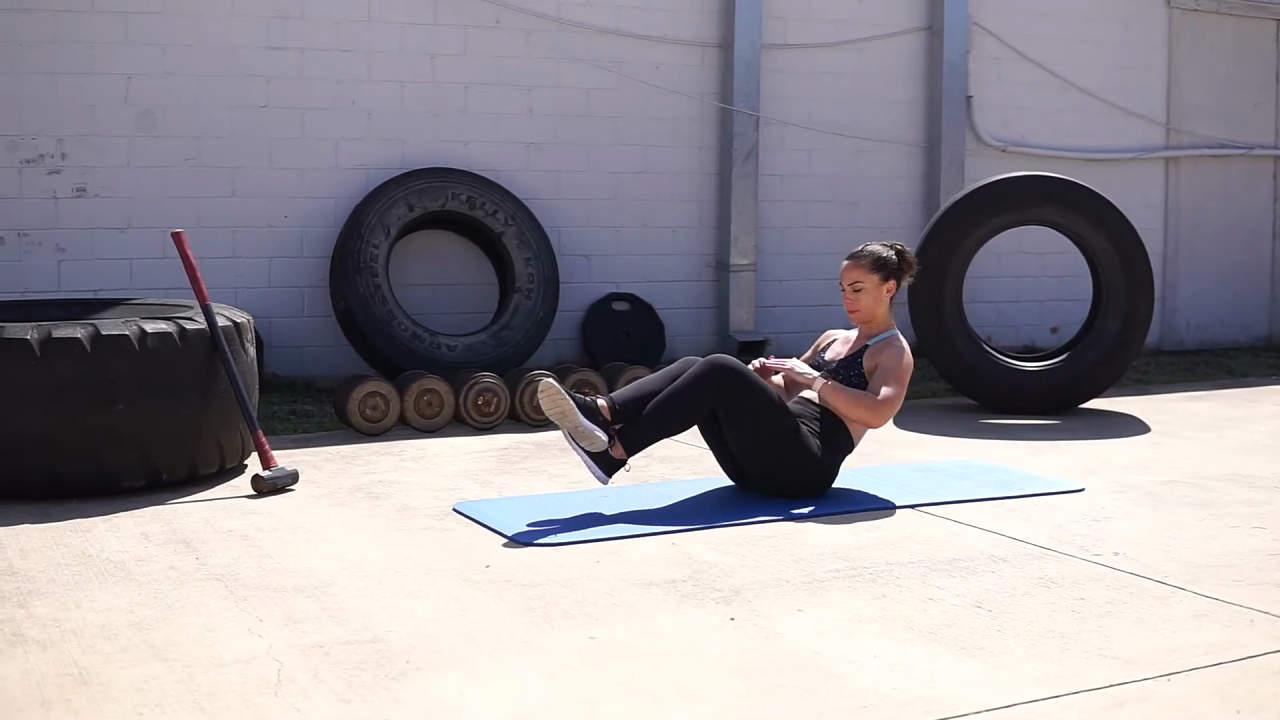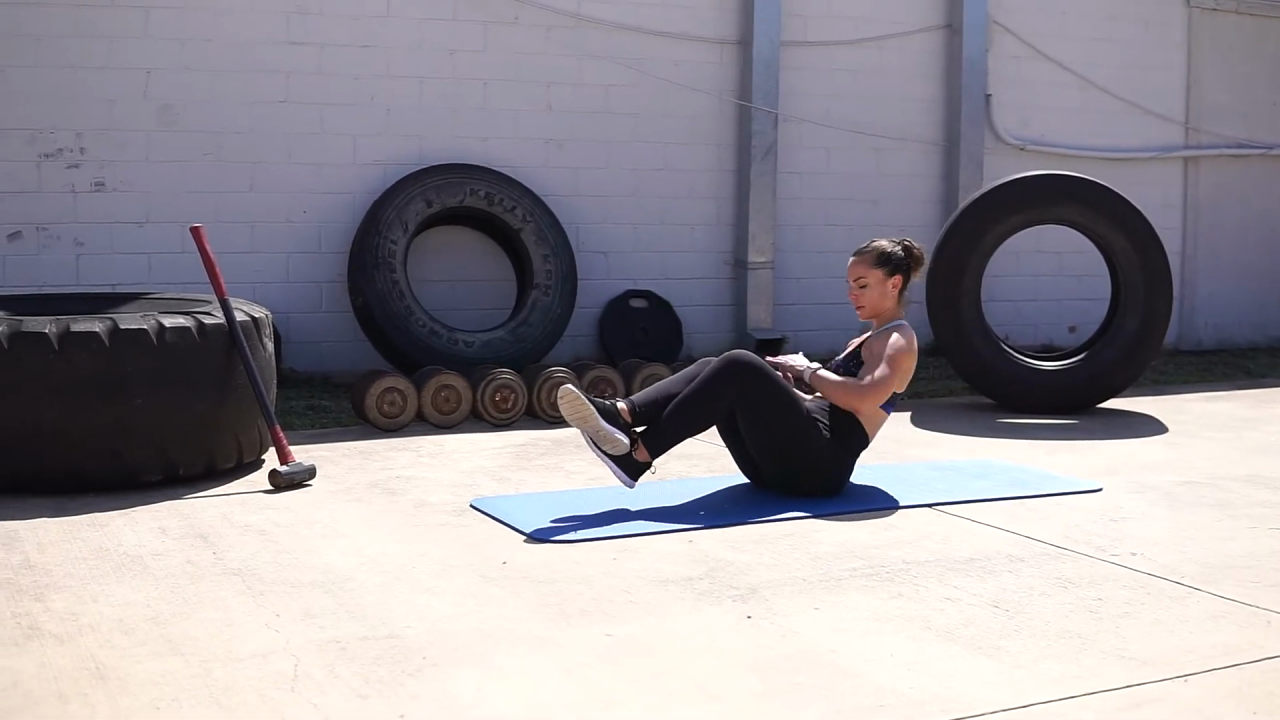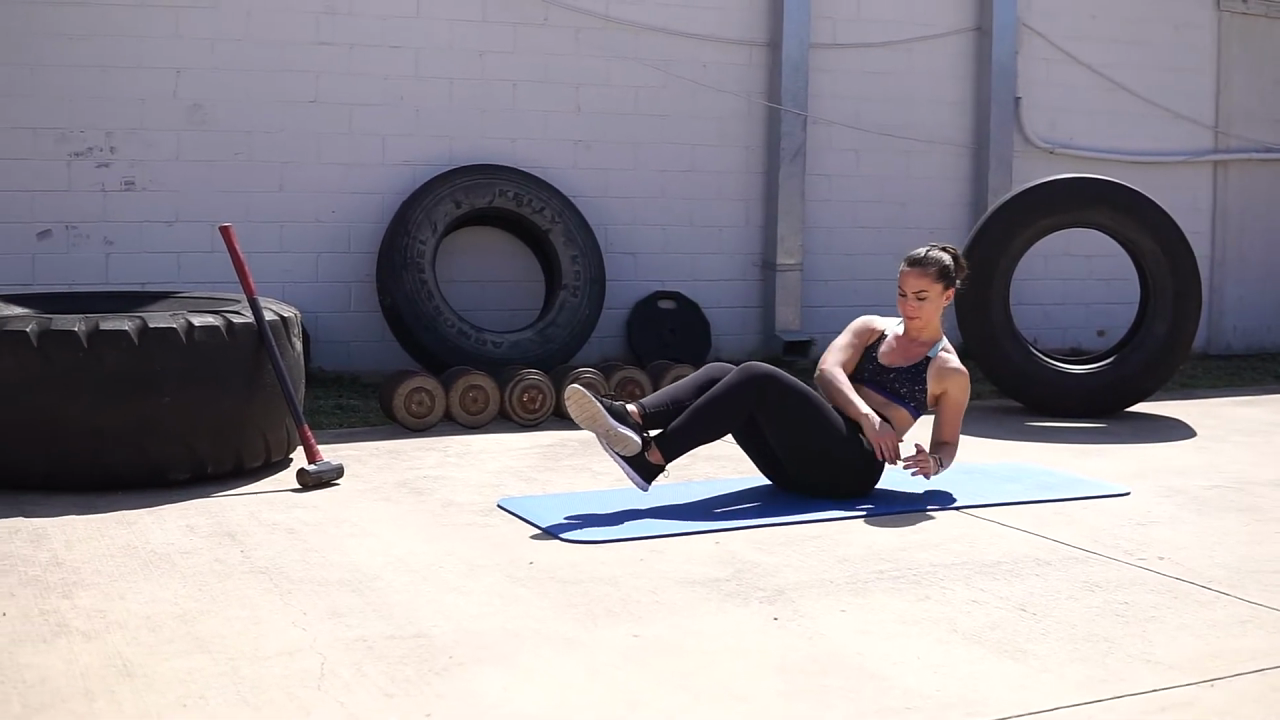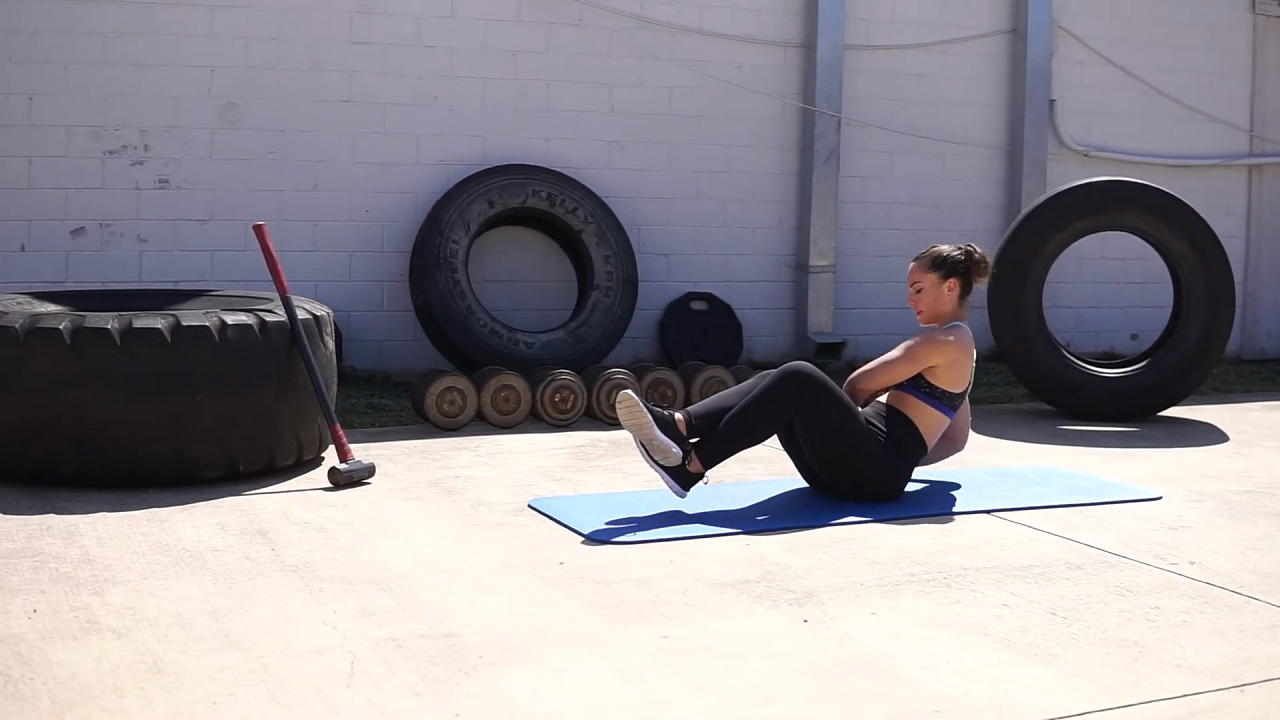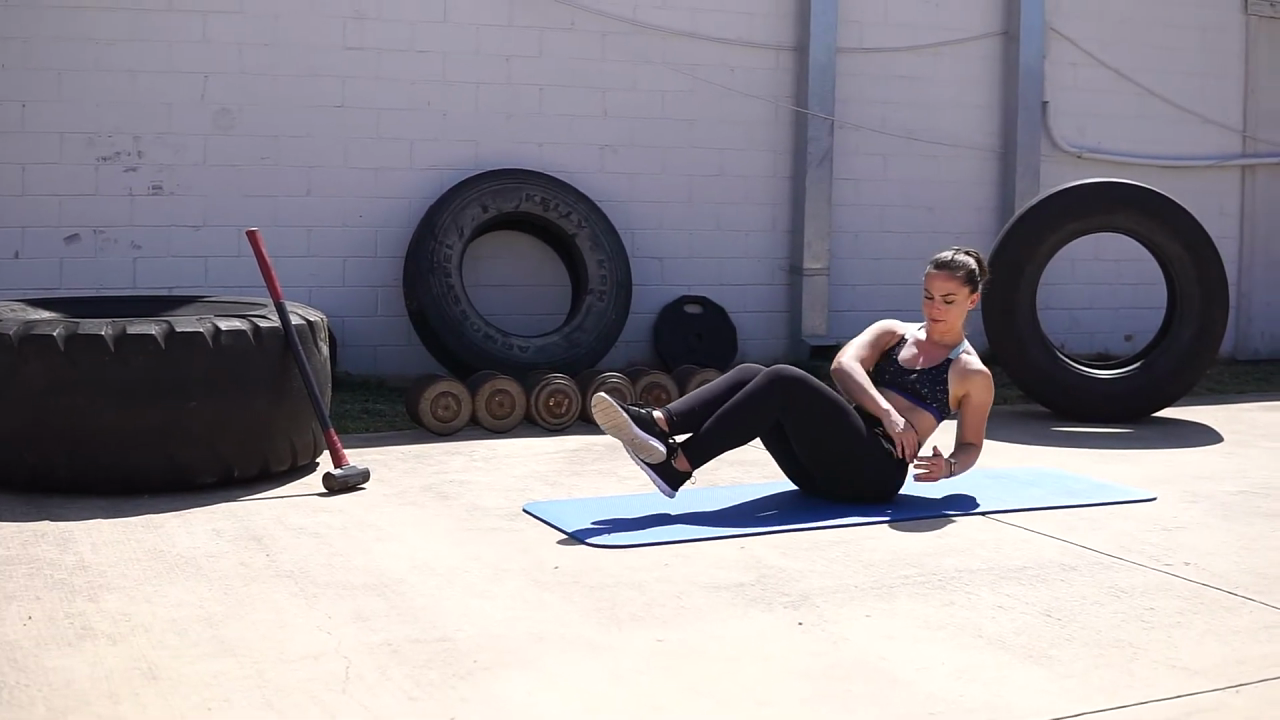
dt=0.5s
person 1, frame 1
left shoulder: (894, 352)
right shoulder: (836, 339)
left elbow: (878, 413)
right elbow: (790, 388)
left wrist: (813, 380)
right wrist: (774, 376)
left hip: (803, 466)
right hip: (762, 463)
left knee: (721, 371)
right knee: (691, 368)
left ankle: (614, 451)
right ankle: (599, 411)
person 1, frame 2
left shoulder: (898, 341)
right shoulder: (867, 341)
left elbow: (865, 397)
left wrist: (810, 371)
right wrist: (787, 383)
left hip: (819, 465)
right hip: (778, 462)
left knee: (739, 365)
right knee: (710, 368)
left ankle: (637, 453)
right ankle: (620, 414)
person 1, frame 3
left shoulder: (950, 372)
right shoulder: (873, 328)
left elbow: (946, 447)
right elbow: (829, 370)
left wrist: (930, 462)
right wrist: (869, 417)
left hip: (849, 465)
right hip: (804, 464)
left knee: (757, 379)
right knee: (720, 374)
left ankle: (652, 456)
right ankle: (629, 416)
person 1, frame 4
left shoulder: (947, 342)
right shoulder: (949, 347)
left elbow: (863, 383)
right elbow: (955, 440)
left wrist: (829, 396)
left hip: (875, 471)
right hip: (848, 465)
left knee: (797, 377)
right knee: (772, 382)
left ankle: (690, 465)
right ankle: (675, 425)
person 1, frame 5
left shoulder: (974, 375)
right shoulder: (891, 332)
left elbow: (969, 447)
right elbow: (843, 369)
left wrist: (944, 466)
right wrist: (892, 420)
left hip: (871, 470)
right hip: (823, 469)
left knee: (782, 380)
right knee: (750, 375)
left ankle: (677, 463)
right ankle: (655, 423)
